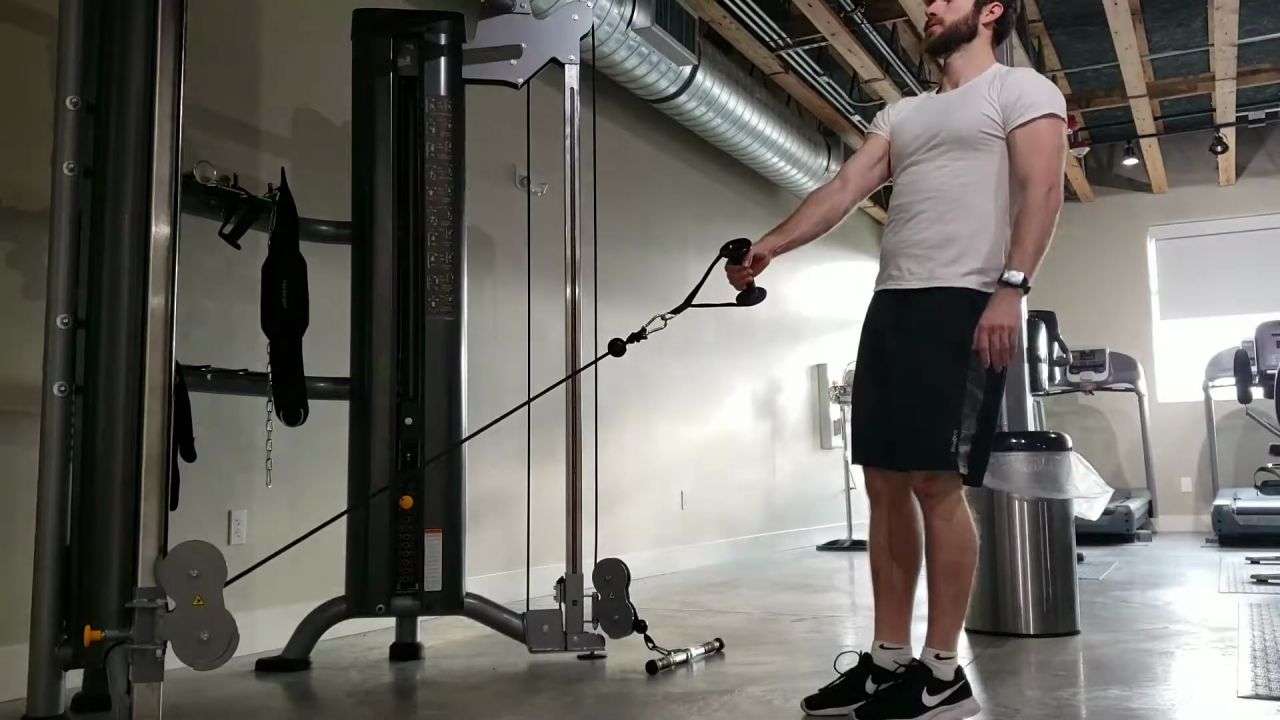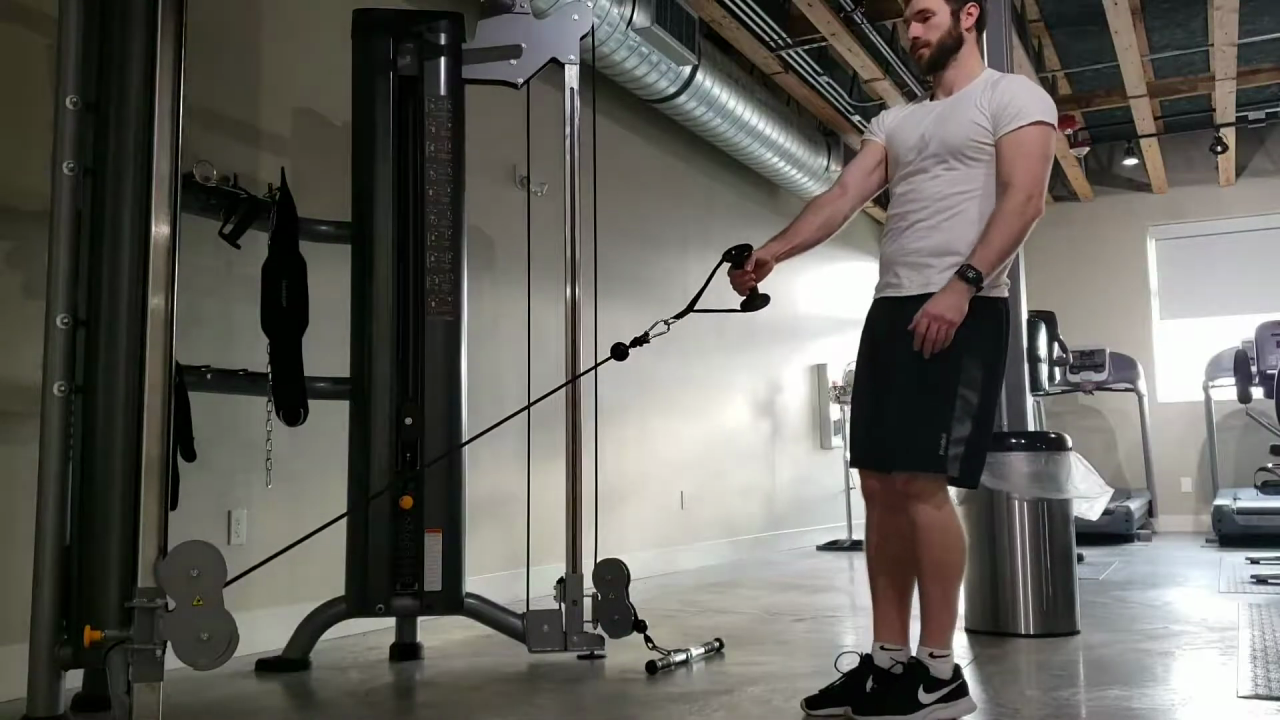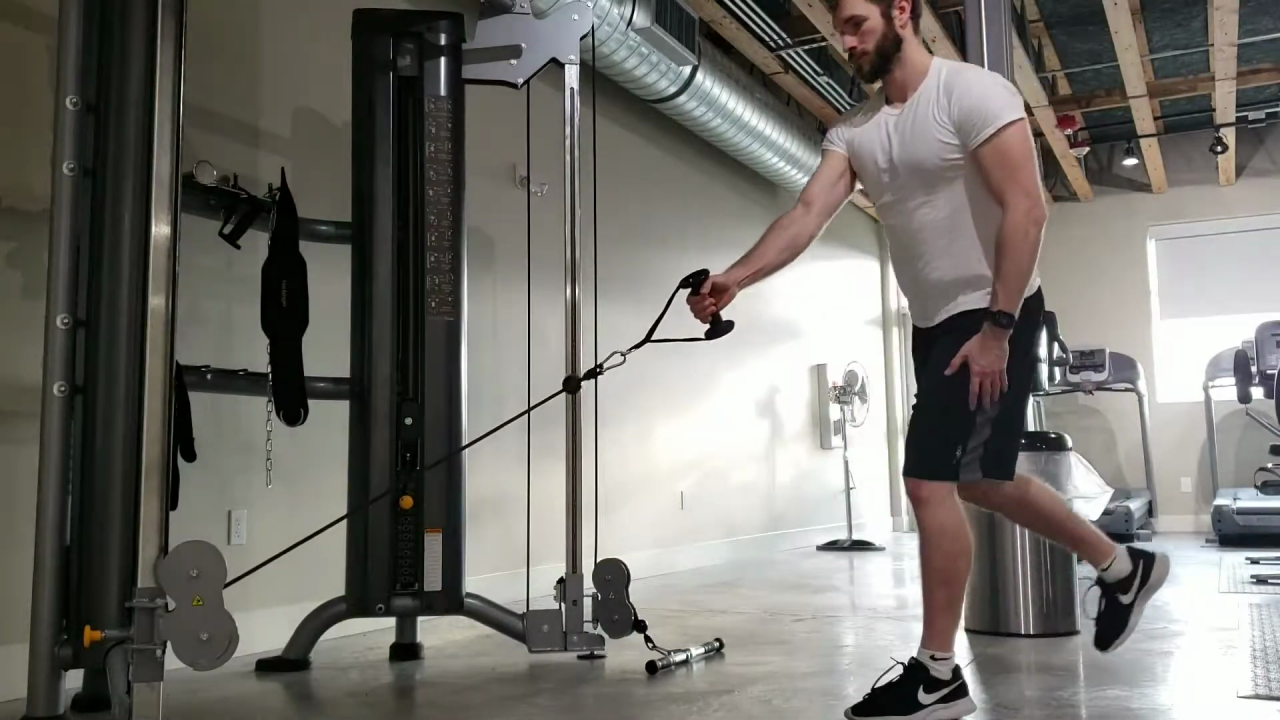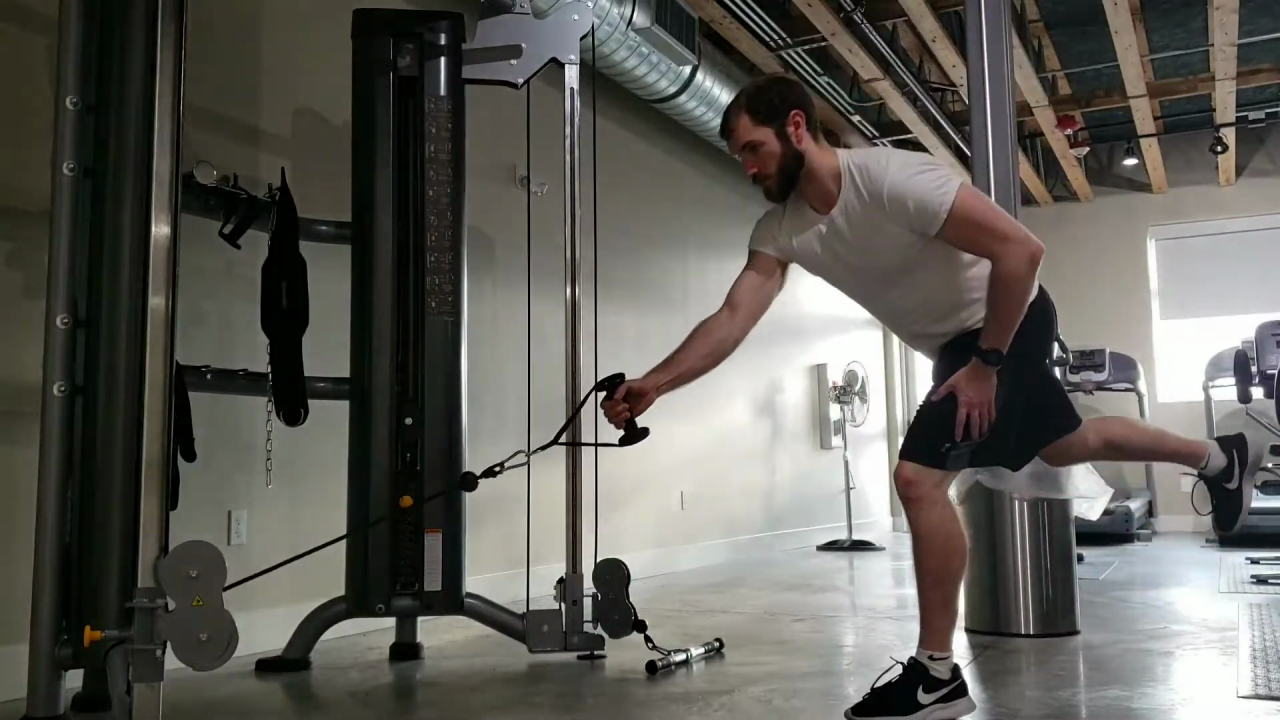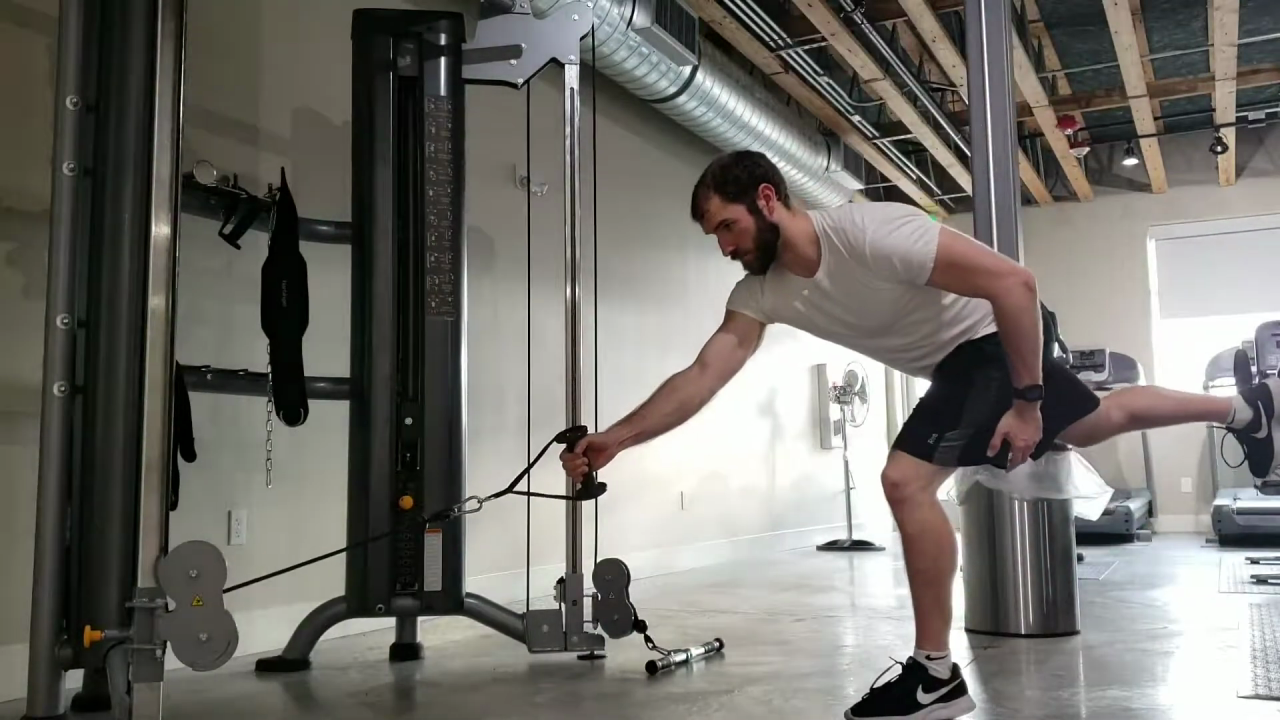
dt=1s
person 1, frame 1
left shoulder: (1021, 89)
right shoulder: (901, 113)
left elbow: (1042, 191)
right elbow: (843, 189)
left wrist: (1011, 284)
right wrist: (769, 246)
left hip: (962, 305)
right hip: (890, 306)
left knee: (936, 484)
right knee: (885, 484)
right ankle: (888, 660)
person 1, frame 2
left shoulder: (1013, 96)
right shoulder: (896, 120)
left elbow: (1023, 199)
right elbow: (844, 195)
left wrist: (963, 284)
right wrist: (771, 252)
left hip: (961, 311)
right hip: (891, 312)
left knee: (920, 482)
right knee: (879, 485)
right ankle: (888, 659)
person 1, frame 3
left shoulder: (971, 92)
right shoulder: (853, 128)
left elbow: (1026, 209)
right elbow: (808, 212)
left wrist: (998, 326)
right wrist: (735, 278)
left hip: (991, 315)
right hip: (933, 325)
left knee: (931, 480)
right knee: (980, 479)
right ankle: (1125, 567)
person 1, frame 4
left shoulder: (894, 179)
right shoulder: (780, 230)
left elbow: (1021, 249)
right elbow: (732, 318)
left wrist: (986, 365)
right wrist: (653, 384)
left hip: (1005, 324)
right hip: (958, 342)
left knee: (918, 476)
right knee: (1066, 444)
right ankle: (1218, 458)
person 1, frame 5
left shoulder: (872, 235)
right shoulder: (760, 294)
left elbow: (1014, 282)
right elbow: (701, 376)
left wrist: (1026, 401)
right wrist: (614, 438)
left hip: (999, 338)
right hip: (957, 359)
left knee: (907, 479)
right knee: (1094, 424)
